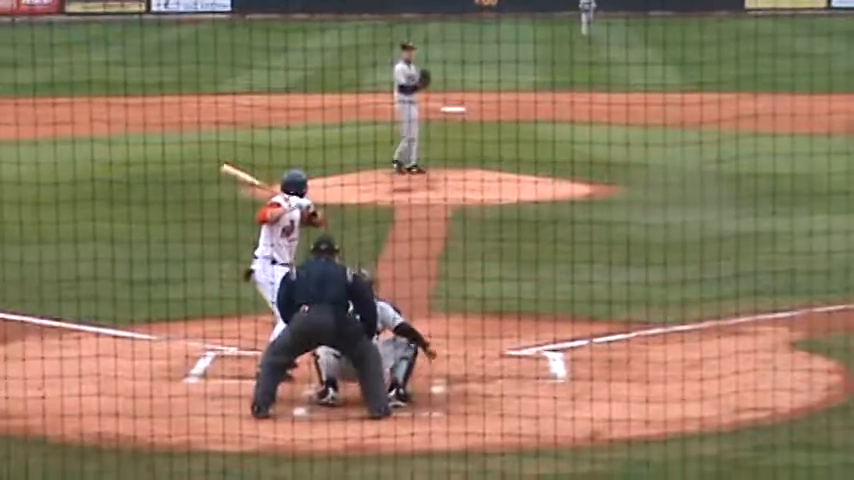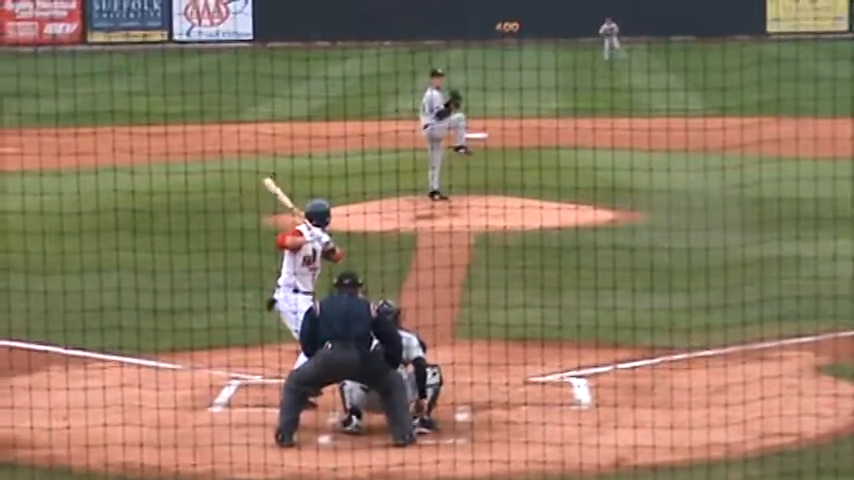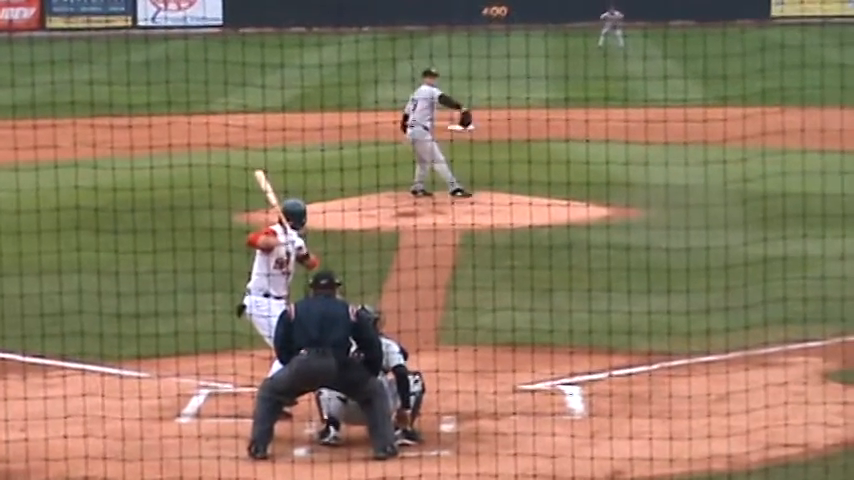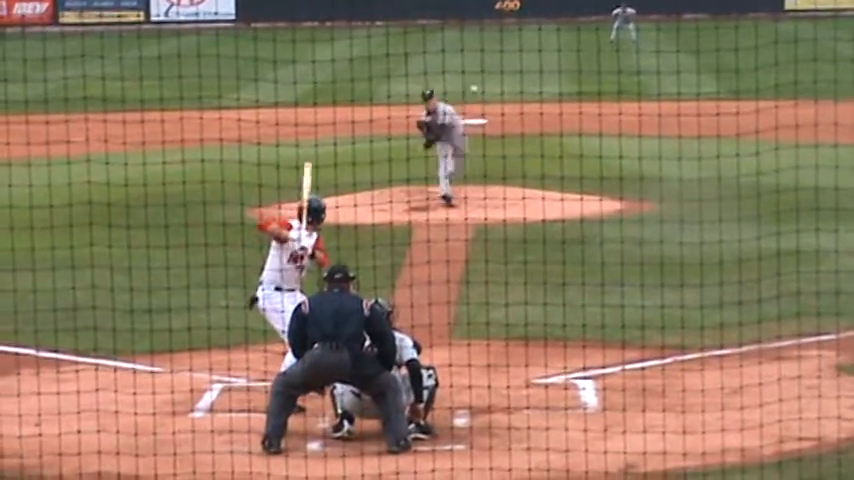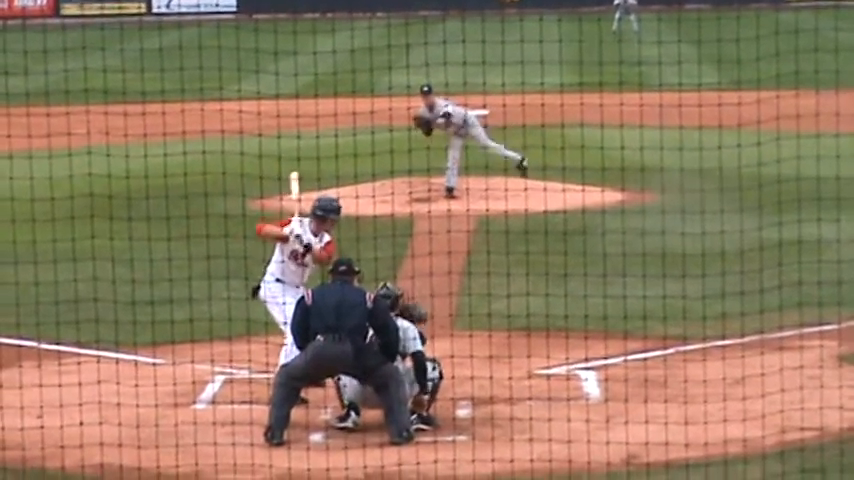
dt=0.5s
person 1, frame 1
left shoulder: (296, 209)
right shoulder: (278, 204)
left elbow: (320, 222)
right elbow: (262, 218)
left wrist: (310, 209)
right wrist: (289, 205)
left hip: (281, 268)
right hip: (269, 269)
person 1, frame 2
left shoulder: (318, 237)
right shoulder: (300, 233)
left elbow: (338, 257)
right elbow: (281, 242)
left wrist: (328, 244)
right wrist: (309, 238)
left hip: (303, 298)
right hip: (291, 298)
person 1, frame 3
left shoulder: (294, 240)
right shoulder: (273, 234)
left elbow: (313, 264)
right elbow: (251, 240)
left wrist: (303, 252)
right wrist: (283, 242)
left hip: (277, 303)
right hip: (261, 304)
person 1, frame 4
left shoulder: (314, 236)
right shoulder: (290, 227)
left elbow: (323, 261)
right elbow: (264, 225)
left wrist: (309, 249)
right wrist: (292, 236)
left hip: (293, 294)
right hip: (273, 295)
person 1, frame 5
left shoulder: (326, 239)
right shoulder: (294, 224)
left elbow: (323, 259)
right elbow: (261, 229)
left wrist: (306, 243)
right wrist: (286, 232)
left hip: (296, 289)
right hip: (275, 287)
person 2, frame 1
left shoulder: (295, 273)
right shoulder: (347, 274)
left elbow: (284, 307)
right elbow: (367, 307)
left wrist: (296, 327)
right wrist: (367, 334)
left hip: (303, 322)
right hip: (336, 323)
left knee: (274, 356)
right knee: (368, 355)
left ankle: (260, 406)
right ankle: (379, 407)
person 2, frame 2
left shoulder: (318, 307)
right shoulder: (370, 308)
left elbow: (306, 342)
right elbow: (393, 341)
right wrist: (390, 366)
left hip: (327, 358)
right hip: (360, 359)
left knee: (295, 383)
right knee: (393, 384)
left ankle: (284, 435)
right ankle: (404, 435)
person 2, frame 3
left shoulder: (292, 310)
right shoulder: (350, 311)
left elbow: (281, 347)
right elbow: (373, 346)
right wrist: (371, 373)
left hip: (303, 365)
right hip: (338, 366)
left knee: (268, 392)
right knee: (375, 393)
left ankle: (258, 447)
right ankle: (385, 447)
person 2, frame 4
left shoulder: (306, 305)
right shoulder: (365, 306)
left elbow: (295, 341)
right elbow: (386, 341)
right wrist: (384, 368)
left hip: (317, 359)
right hip: (352, 360)
left knee: (282, 386)
right knee: (388, 387)
left ankle: (272, 441)
right ankle: (398, 440)
person 2, frame 5
left shoulder: (310, 296)
right shoulder: (367, 298)
left elbow: (298, 333)
right elbow: (389, 333)
right wrist: (387, 359)
left hip: (319, 351)
right hip: (354, 352)
left knee: (285, 378)
right knee: (391, 378)
left ankle: (275, 432)
right ankle: (400, 431)
person 3, frame 1
right shoulder: (379, 305)
right elbow: (403, 329)
right wrist: (425, 346)
left hip: (339, 366)
left knee: (321, 349)
right knee: (408, 343)
left ankle: (329, 389)
right ankle: (397, 392)
person 3, frame 2
right shoulder: (407, 337)
right elbow: (420, 366)
right wrist: (422, 397)
left hip: (367, 399)
right knee: (433, 372)
left ankle: (353, 417)
right ankle: (421, 419)
person 3, frame 3
right shoulder: (387, 344)
right elbow: (401, 375)
right wrist: (405, 408)
left hip: (345, 411)
right knee: (415, 379)
left ankle: (331, 428)
right ankle: (404, 430)
person 3, frame 4
right shoulder: (401, 338)
right elbow: (414, 369)
right wrist: (418, 402)
left hip: (358, 405)
right knee: (428, 374)
left ankle: (344, 422)
right ankle: (417, 424)
person 3, frame 5
right shoulder: (406, 326)
right elbow: (419, 360)
right wrist: (423, 393)
left hip: (362, 393)
left knee: (342, 373)
right knee: (432, 367)
left ankle: (350, 412)
right ankle: (419, 415)
person 4, frame 1
left shoulder: (413, 67)
right shoulder: (399, 68)
left elbow: (415, 85)
right elbow: (402, 88)
left wrist: (421, 84)
right wrist: (417, 86)
left hip: (412, 104)
right hip: (403, 104)
left knee: (413, 135)
right knee: (408, 135)
left ankle: (411, 164)
right ankle: (397, 161)
person 4, frame 2
left shoulder: (431, 93)
right shoulder: (434, 94)
left elbow: (439, 110)
right elbow: (441, 114)
left wrist: (449, 103)
right wrist: (453, 106)
left hip: (431, 130)
right hip: (434, 128)
left knee: (436, 163)
right knee: (460, 117)
left ankle: (434, 191)
right ankle: (460, 146)
person 4, frame 3
left shoulder: (415, 94)
right shoulder: (430, 91)
left elbow: (406, 114)
right elbow: (443, 99)
left wrist: (404, 126)
right wrist: (461, 108)
left hip: (412, 132)
right hip: (421, 132)
left knee: (423, 161)
right knee: (438, 161)
left ankle: (417, 188)
right ankle: (454, 189)
person 4, frame 4
left shoulder: (446, 110)
right shoulder: (425, 117)
right elbow: (431, 136)
left hip: (457, 137)
right hip: (443, 141)
left knee: (459, 162)
right knee: (444, 165)
left ankle: (450, 176)
right ankle: (446, 195)
person 4, frame 5
left shoulder: (442, 106)
right shoulder: (424, 111)
left elbow: (446, 116)
right elbow: (427, 132)
left wrist: (442, 120)
right wrist: (422, 125)
left hip: (467, 123)
right hip: (455, 131)
left knee: (488, 144)
right knee: (452, 158)
left ankle: (518, 160)
right ankle: (449, 188)
